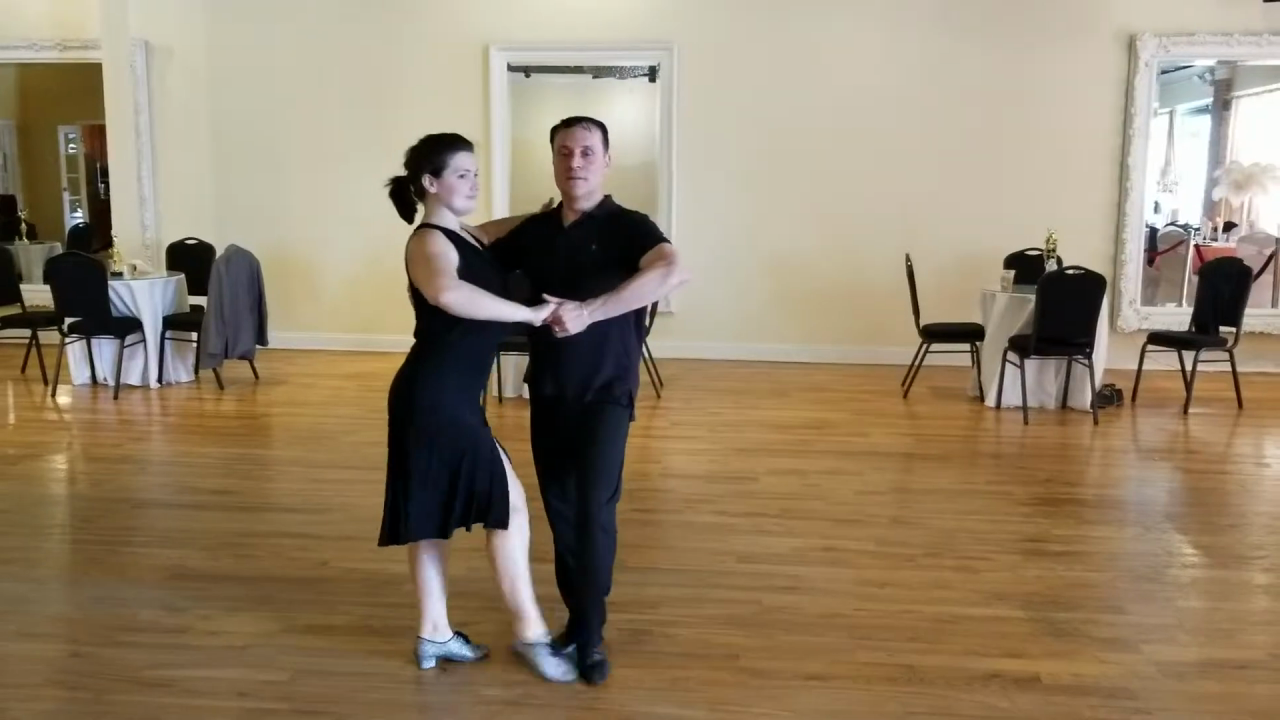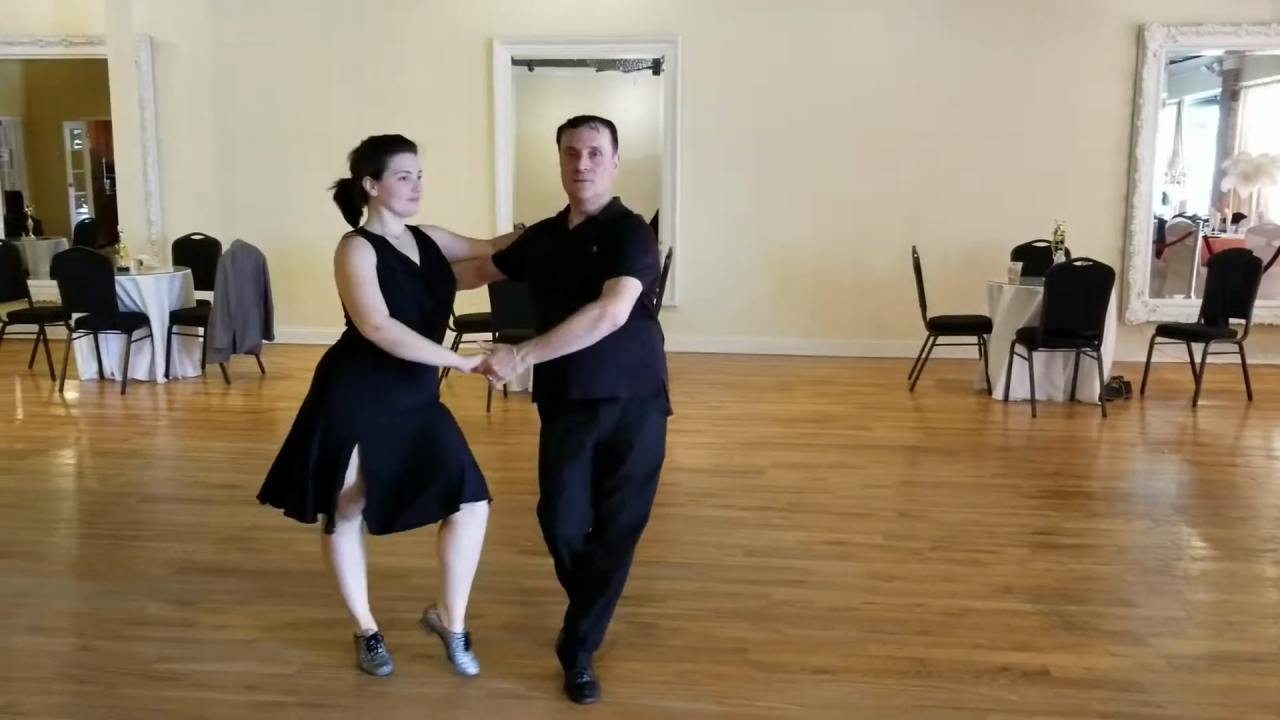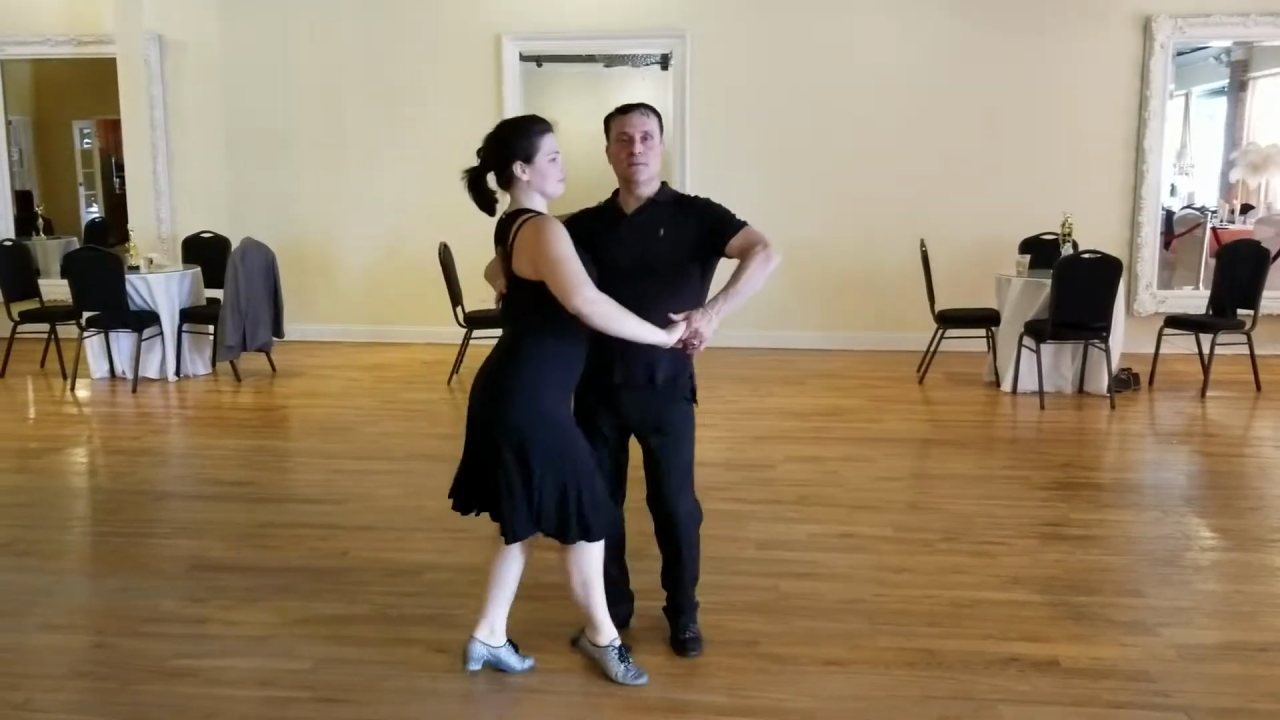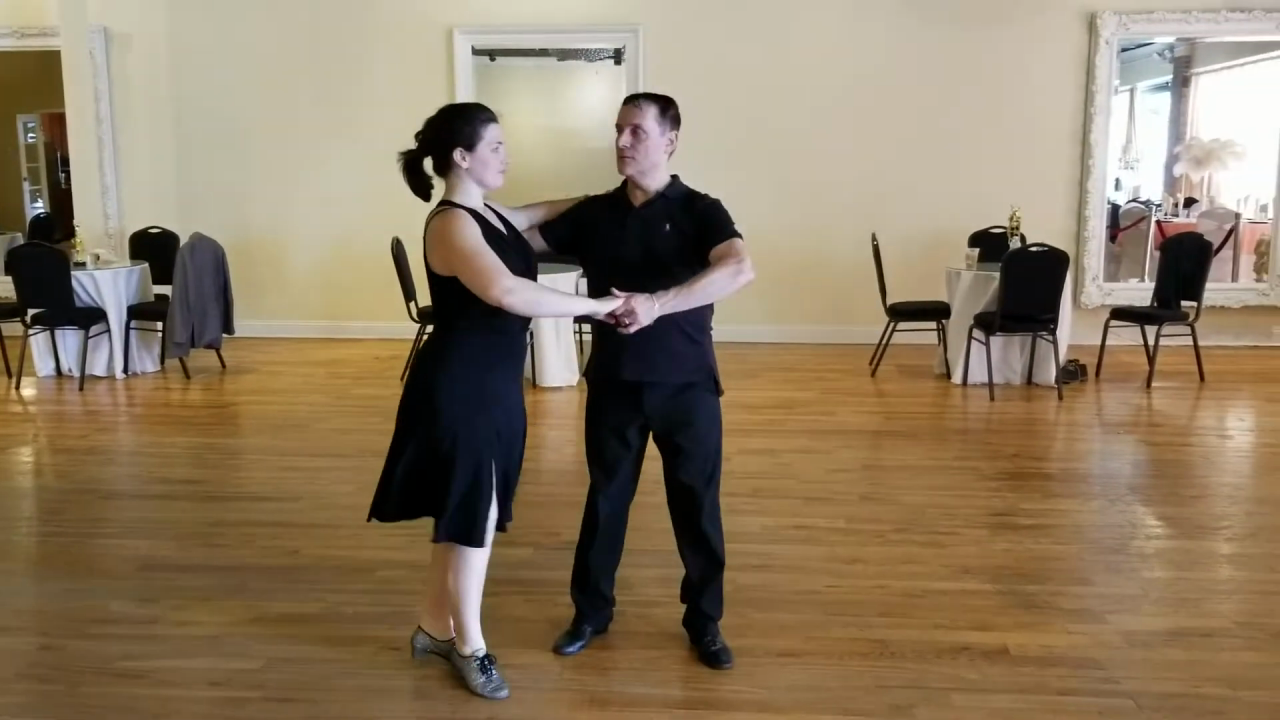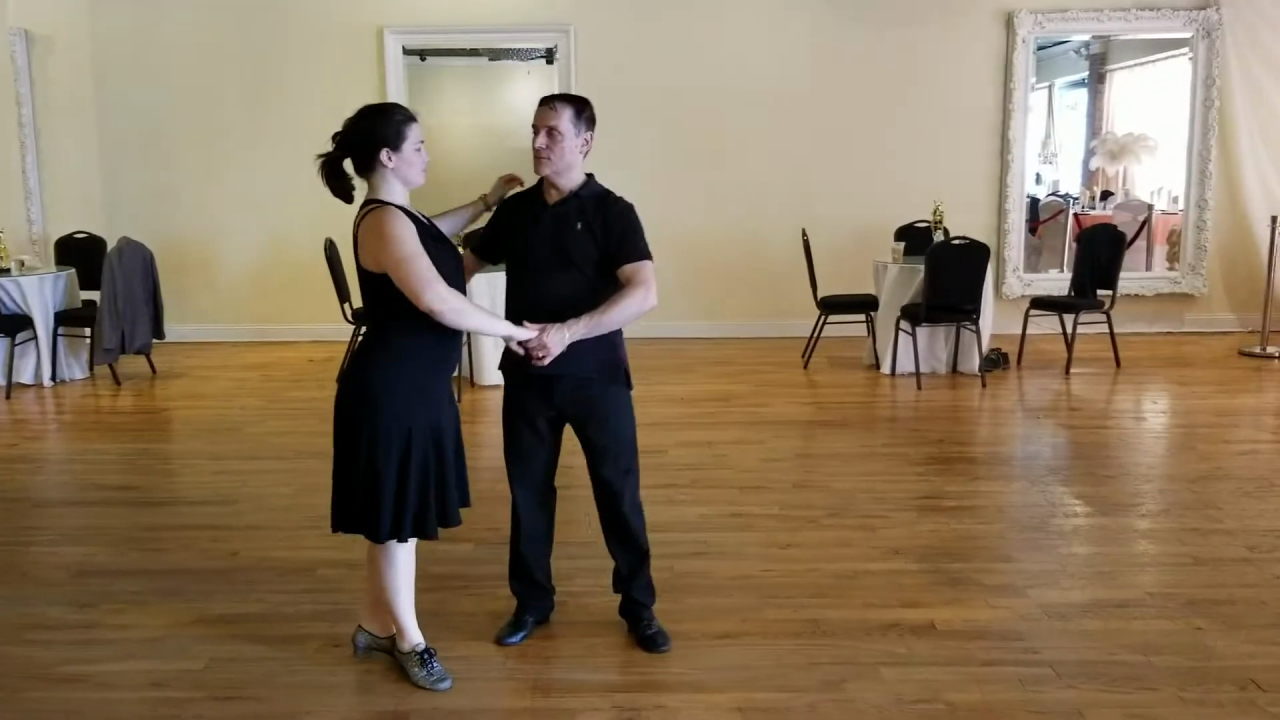
dt=1s
person 1, frame 1
left shoulder: (459, 237)
right shoulder: (429, 243)
right elbow: (448, 293)
right wrist: (531, 314)
left hip: (452, 395)
right hip: (433, 398)
left knee: (439, 516)
right knee: (506, 506)
left ankle: (434, 634)
right ankle: (531, 633)
person 1, frame 2
left shoulder: (428, 240)
right shoulder: (356, 249)
left elbow: (488, 249)
right elbow: (378, 328)
right wrist: (459, 361)
left hip: (415, 402)
right hip: (351, 400)
left knee: (469, 499)
right knee: (344, 515)
left ankle: (449, 615)
right ankle: (366, 630)
person 1, frame 3
left shoulder: (516, 224)
right shoulder: (542, 230)
right elbow: (584, 303)
right wrist: (661, 336)
left hip: (514, 388)
right hip: (529, 396)
left knee: (527, 521)
right knee: (582, 520)
left ankle: (489, 637)
right ankle: (602, 637)
person 1, frame 4
left shoulder: (485, 213)
right shoulder: (451, 224)
left elbow: (534, 217)
right elbow: (506, 293)
right wrist: (594, 305)
left hip: (494, 386)
right hip: (456, 391)
left knee: (467, 519)
right knee: (470, 522)
left ankle: (435, 628)
right ankle: (470, 646)
person 1, frame 5
left shoulder: (398, 216)
right shoulder: (385, 222)
left elbow: (428, 240)
right elbow: (438, 301)
left wrist: (484, 204)
right wrist: (514, 330)
left hip: (416, 386)
right hip: (390, 390)
left knee: (401, 516)
right knee: (396, 519)
left ankle: (376, 625)
right ankle: (408, 640)
person 2, frame 1
left shoulder: (629, 227)
right shoulder: (533, 231)
left elbow: (671, 272)
left wrist: (588, 311)
left hip: (606, 392)
right hip: (548, 393)
left knee: (593, 508)
right knee: (561, 511)
left ankle: (590, 631)
right ankle: (577, 614)
person 2, frame 2
left shoulder: (631, 232)
right shoulder: (541, 237)
left elbow: (612, 311)
right elbow: (478, 269)
left wrist: (522, 356)
left hip: (635, 403)
right hip: (565, 404)
left knee: (617, 526)
right knee: (561, 520)
left ankle: (580, 646)
right ankle: (590, 608)
person 2, frame 3
left shoulder: (695, 215)
right shoulder: (586, 226)
left elbow: (764, 253)
left wrist: (713, 311)
left hip: (665, 387)
right hip: (597, 386)
left knee: (674, 503)
left ankle: (682, 610)
right ankle: (613, 606)
person 2, frame 4
left shoulder: (700, 211)
right shoulder: (593, 213)
left elbow: (739, 270)
right elbow: (518, 241)
left wrist: (656, 303)
left hip: (687, 385)
right hip: (613, 383)
left knee: (696, 503)
right knee: (605, 497)
left ankle: (704, 620)
right ankle: (591, 610)
person 2, frame 5
left shoulder: (612, 212)
right shoulder: (513, 210)
left elbow: (644, 293)
right elbow: (468, 264)
left wrist: (568, 332)
left hip: (596, 376)
right hip: (527, 375)
left knee: (618, 492)
right knee: (528, 489)
left ankle: (639, 603)
right ankle: (531, 601)
